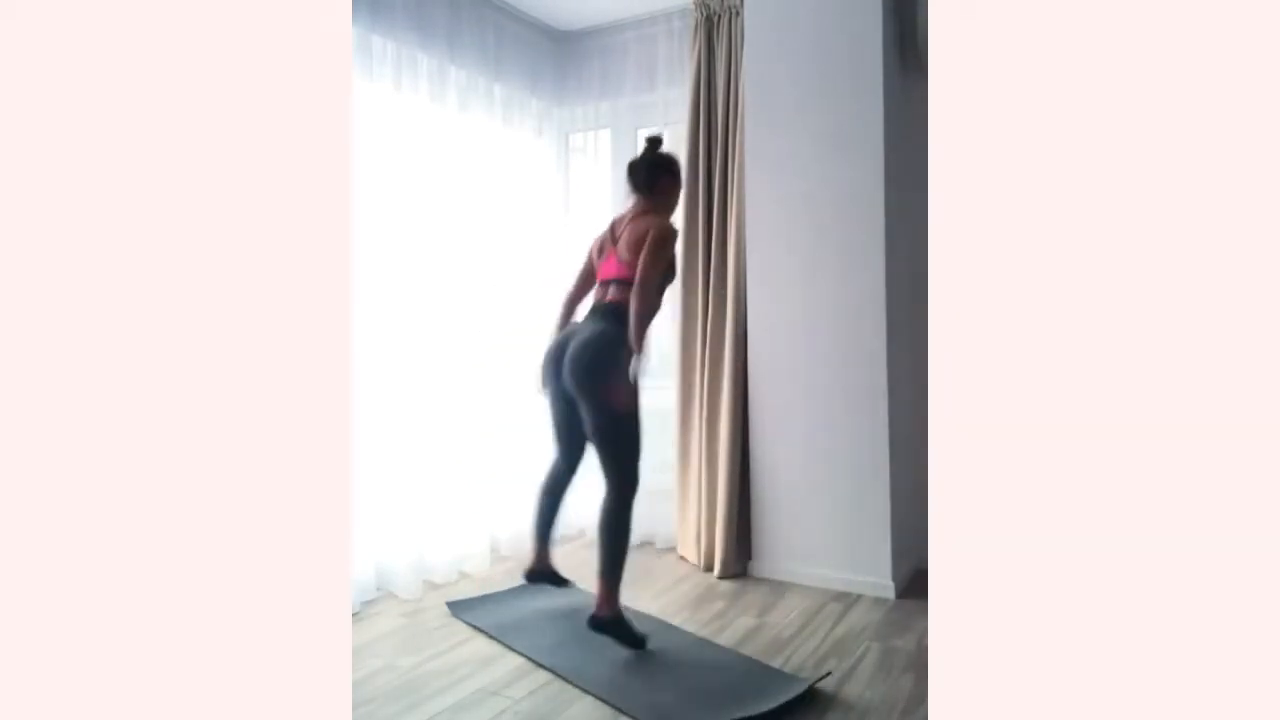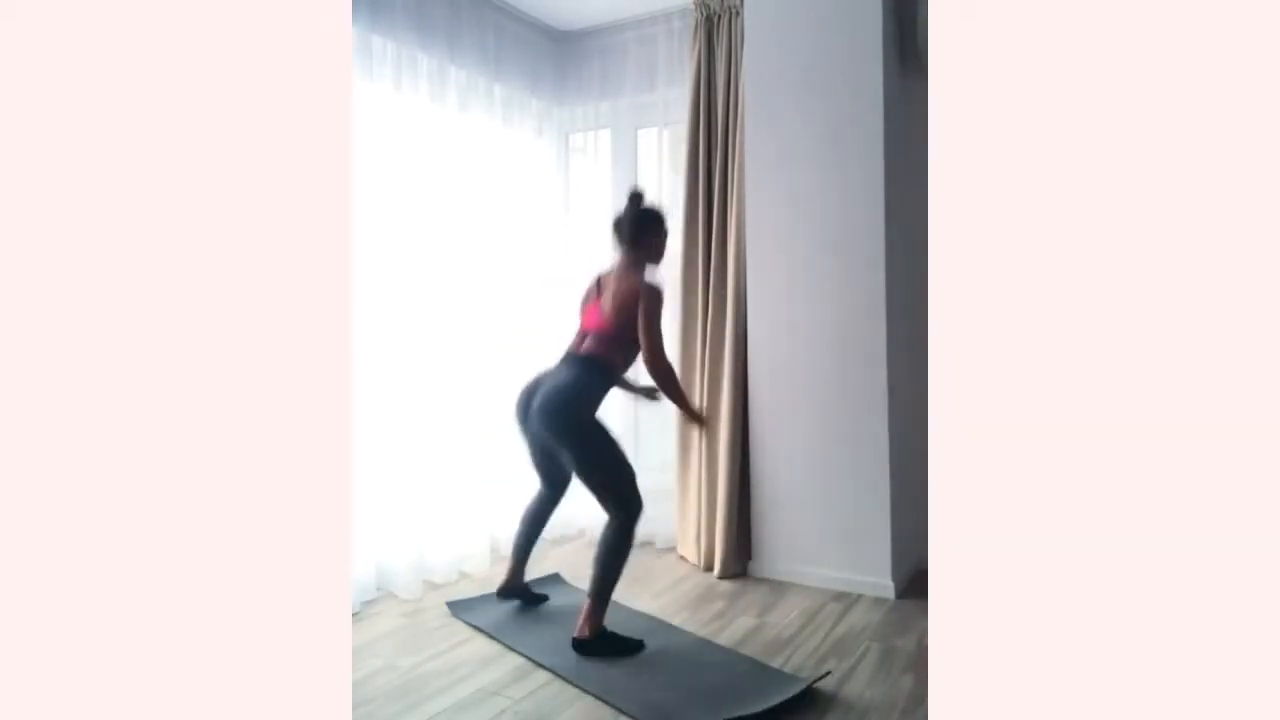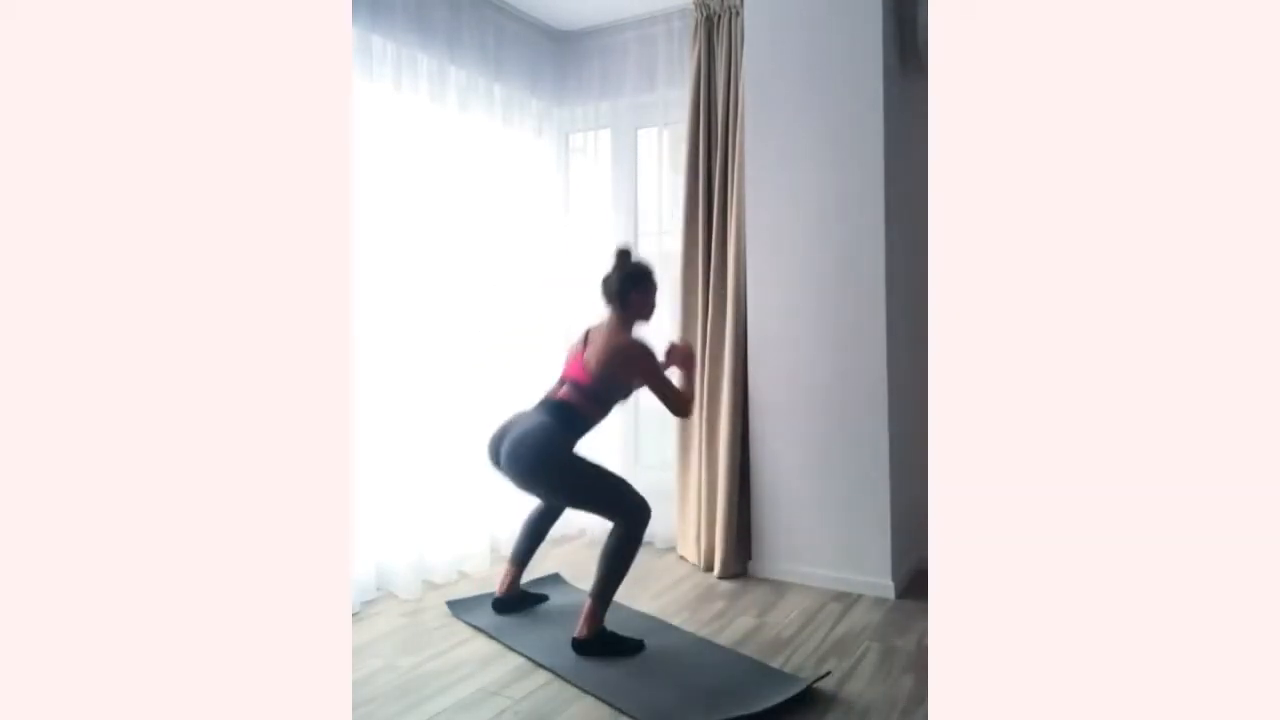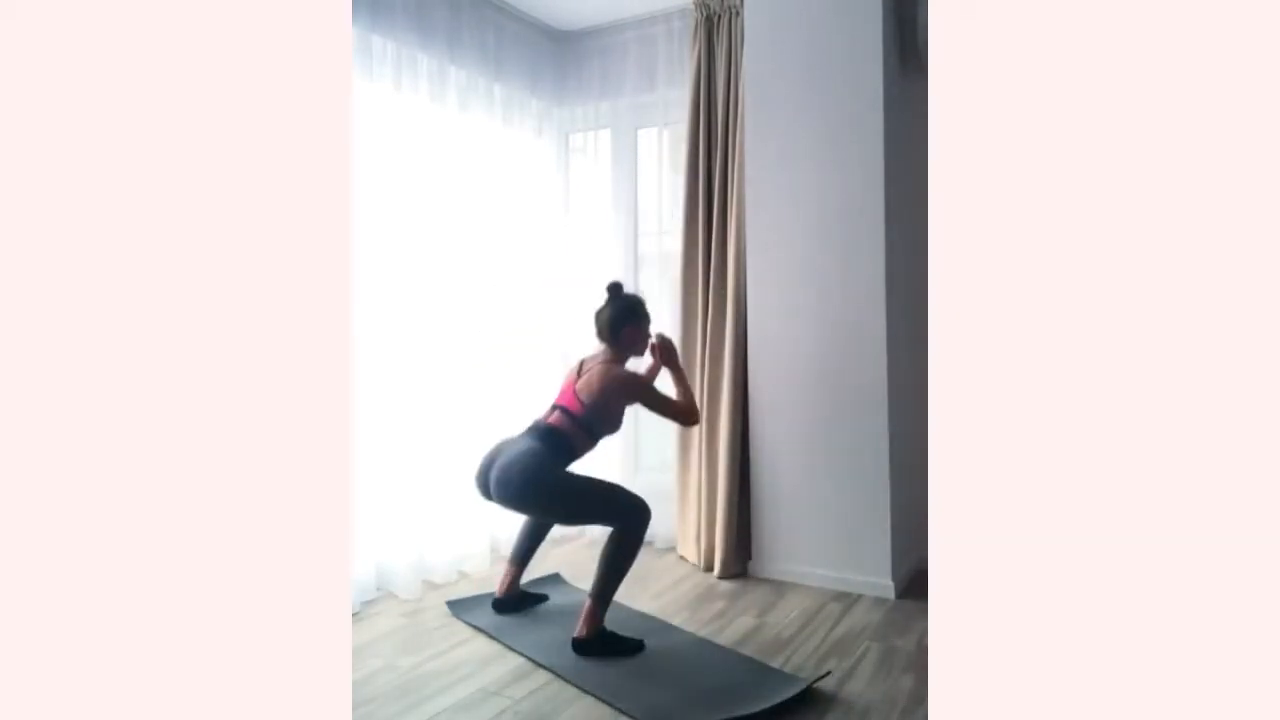
dt=0.1s
person 1, frame 1
left shoulder: (608, 232)
right shoulder: (660, 230)
right elbow: (640, 298)
right wrist: (627, 365)
left hip: (565, 349)
right hip: (602, 355)
left knee: (566, 459)
right knee: (622, 482)
left ankle: (539, 561)
right ankle: (606, 610)
person 1, frame 2
left shoulder: (597, 284)
right shoulder: (643, 291)
right elbow: (655, 362)
left wrist: (632, 388)
right wrist: (688, 409)
left hip: (535, 395)
right hip: (563, 408)
left knee: (553, 485)
right knee: (626, 508)
left ankle: (513, 581)
right ankle: (589, 630)
person 1, frame 3
left shoulder: (592, 336)
right shoulder: (631, 350)
right elbow: (681, 407)
left wrist: (662, 365)
right wrist: (686, 365)
left hip: (507, 438)
right hip: (538, 450)
left knee: (554, 497)
right knee: (633, 513)
left ankle: (508, 591)
right ankle: (590, 630)
person 1, frame 4
left shoulder: (586, 364)
right shoulder: (623, 379)
right elbow: (689, 416)
left wrist: (654, 370)
right wrist: (674, 367)
left hip: (494, 465)
right hip: (523, 477)
left knee: (550, 498)
right knee: (633, 515)
left ankle: (508, 590)
right ankle: (590, 631)
